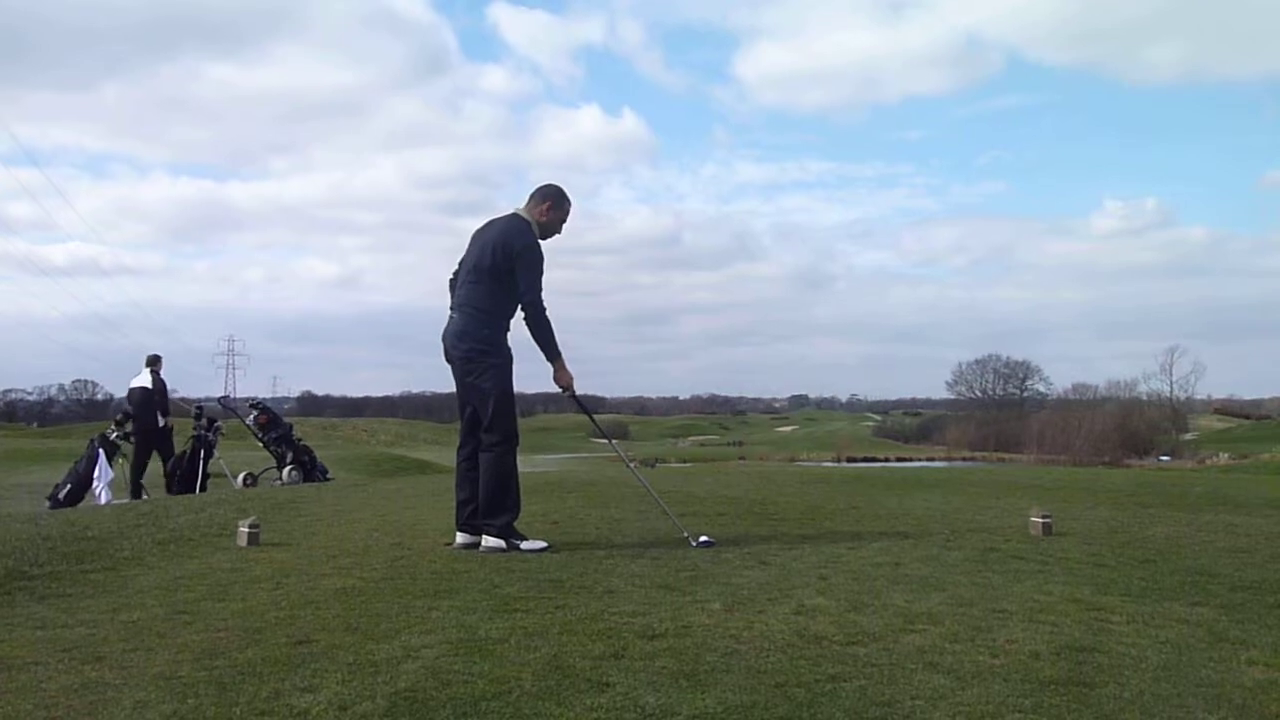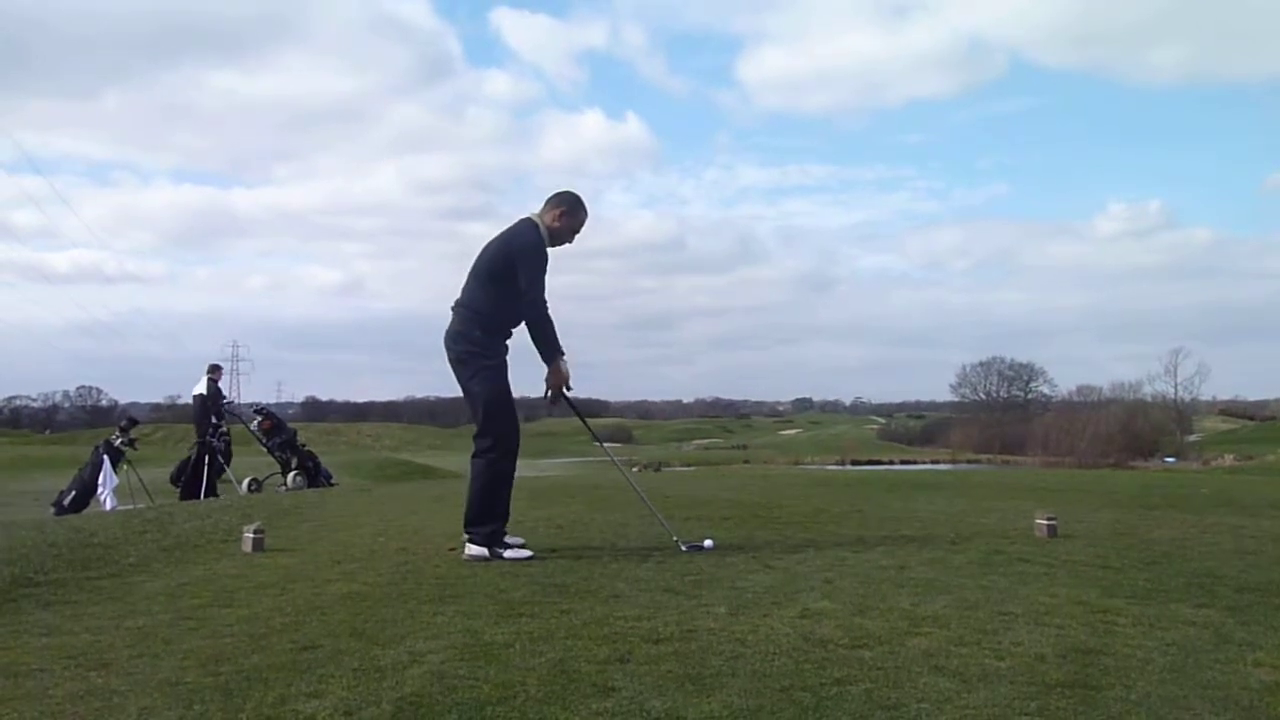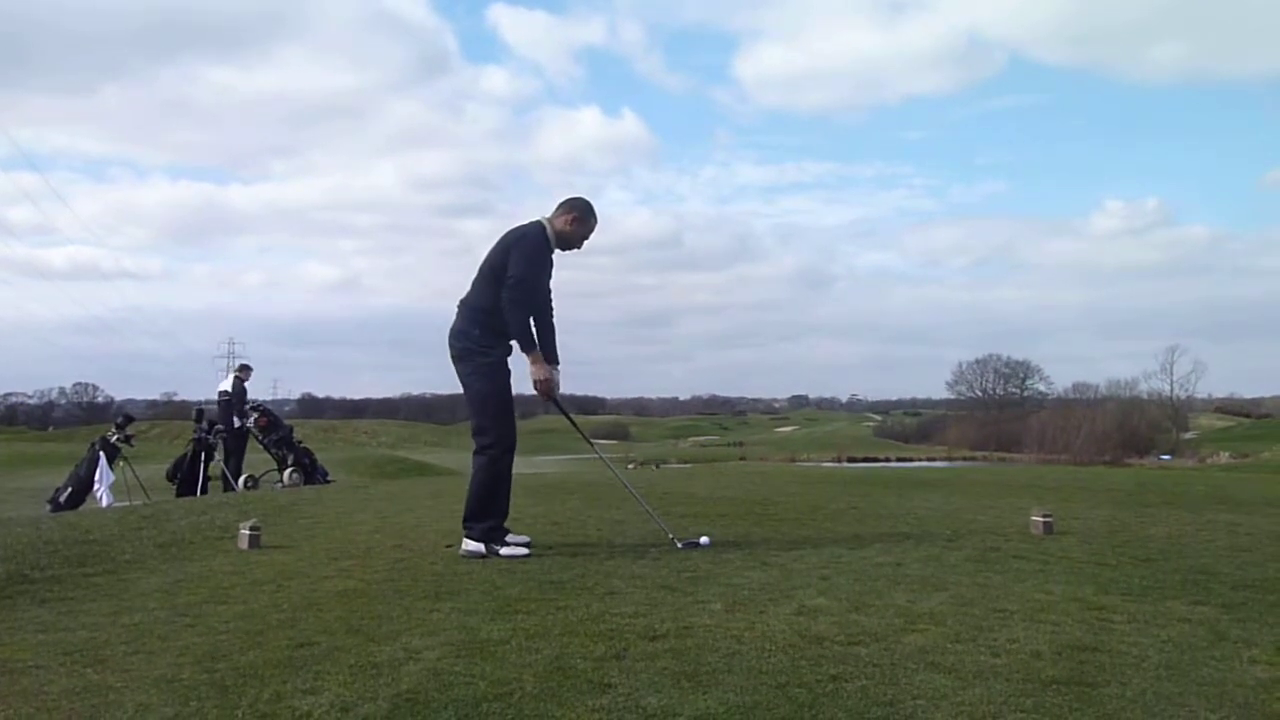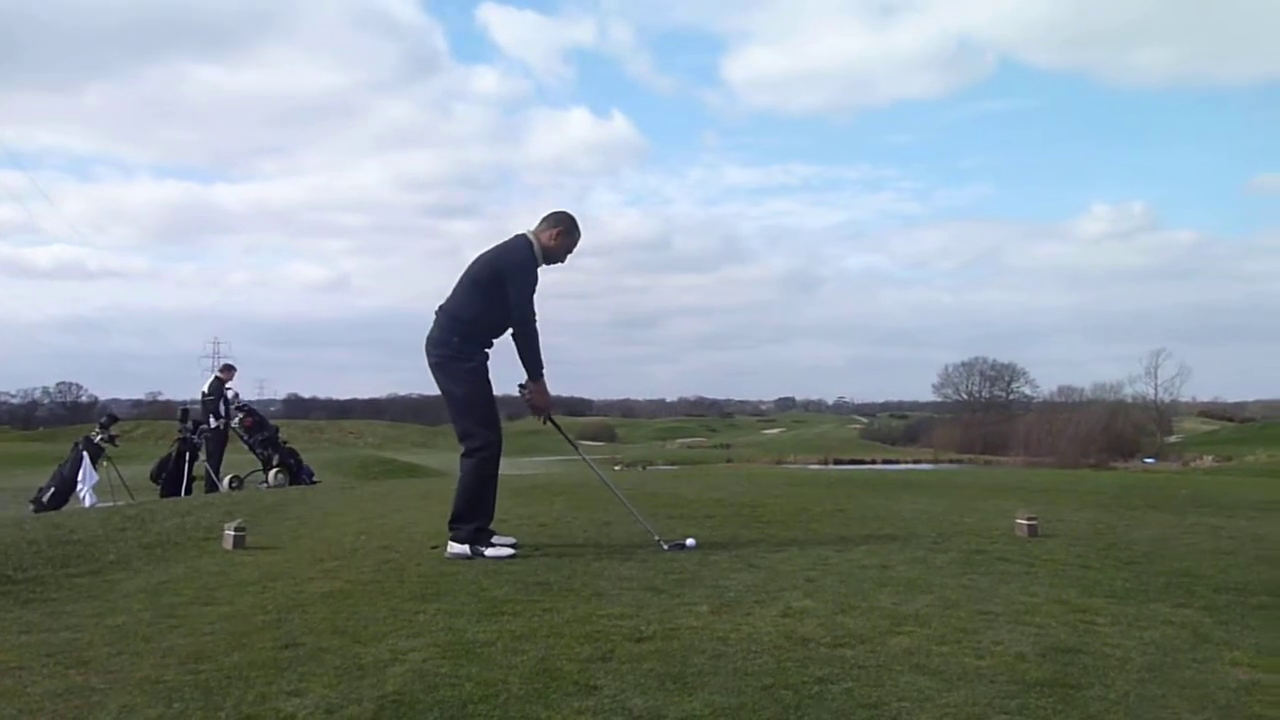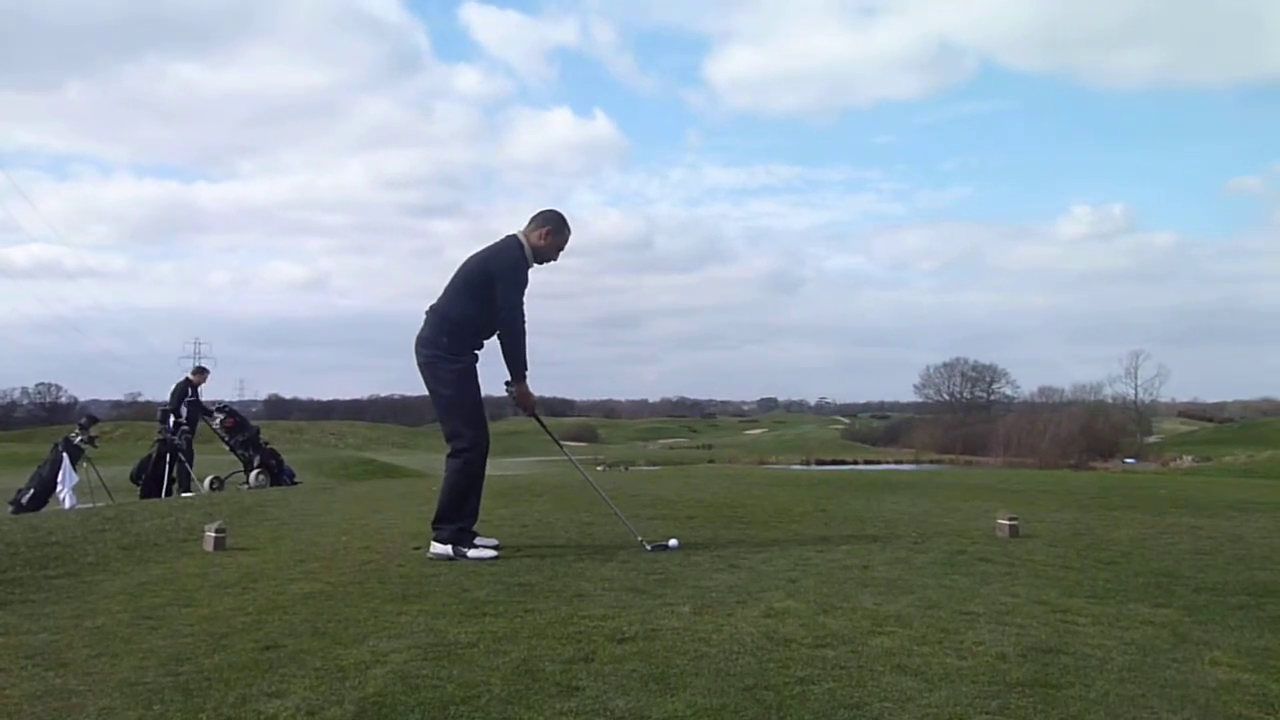
dt=1s
person 1, frame 1
left shoulder: (492, 229)
right shoulder: (524, 242)
left elbow: (457, 279)
right elbow: (533, 308)
right wrist: (558, 363)
left hip: (460, 337)
right hip: (483, 343)
left knee: (474, 434)
right knee: (499, 436)
left ankle: (470, 526)
right ankle: (498, 530)
person 1, frame 2
left shoulder: (522, 238)
right shoulder: (529, 243)
left elbow: (534, 307)
right elbow: (532, 309)
left wrist: (557, 359)
right wrist: (553, 364)
left hip: (474, 343)
right hip: (477, 345)
left knee: (502, 437)
right knee: (496, 440)
left ankle: (484, 528)
right ankle: (482, 538)
person 1, frame 3
left shoulder: (539, 249)
right shoulder: (531, 240)
left elbow: (541, 311)
right elbow: (513, 300)
left wrist: (551, 366)
right wrist: (535, 359)
left hip: (485, 344)
right hip: (477, 343)
left knee: (503, 438)
right knee: (494, 438)
left ankle: (490, 527)
right ankle: (478, 535)
person 1, frame 4
left shoulder: (516, 255)
right shoulder: (520, 258)
left elbow: (520, 323)
right elbow: (524, 325)
left wrist: (534, 381)
right wrist: (538, 383)
left hip: (457, 349)
right hip: (456, 350)
left knee: (487, 441)
right knee: (482, 442)
left ankle: (475, 530)
right ankle: (464, 537)
person 1, frame 5
left shoulder: (506, 256)
right shoulder: (510, 260)
left elbow: (508, 323)
right elbow: (510, 325)
left wrist: (518, 381)
right wrist: (520, 382)
left hip: (446, 349)
right hip: (445, 351)
left knee: (474, 441)
right knee: (468, 442)
left ankle: (459, 530)
right ankle: (447, 537)
